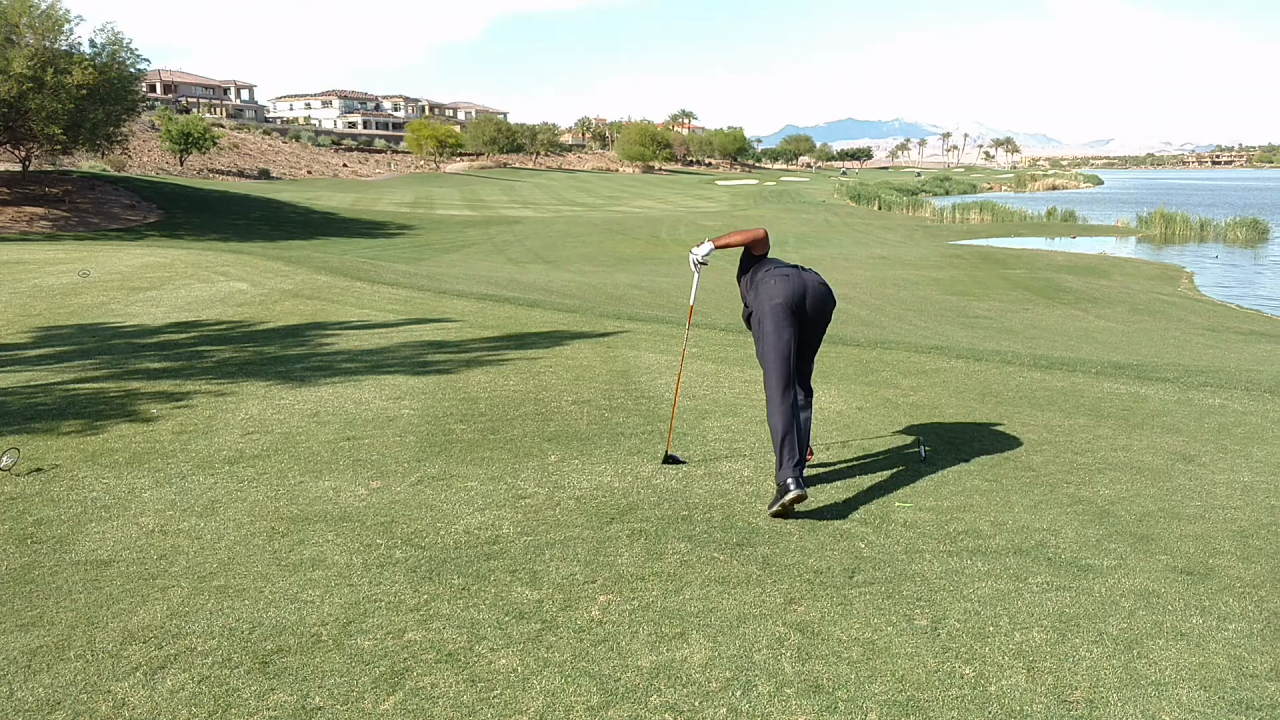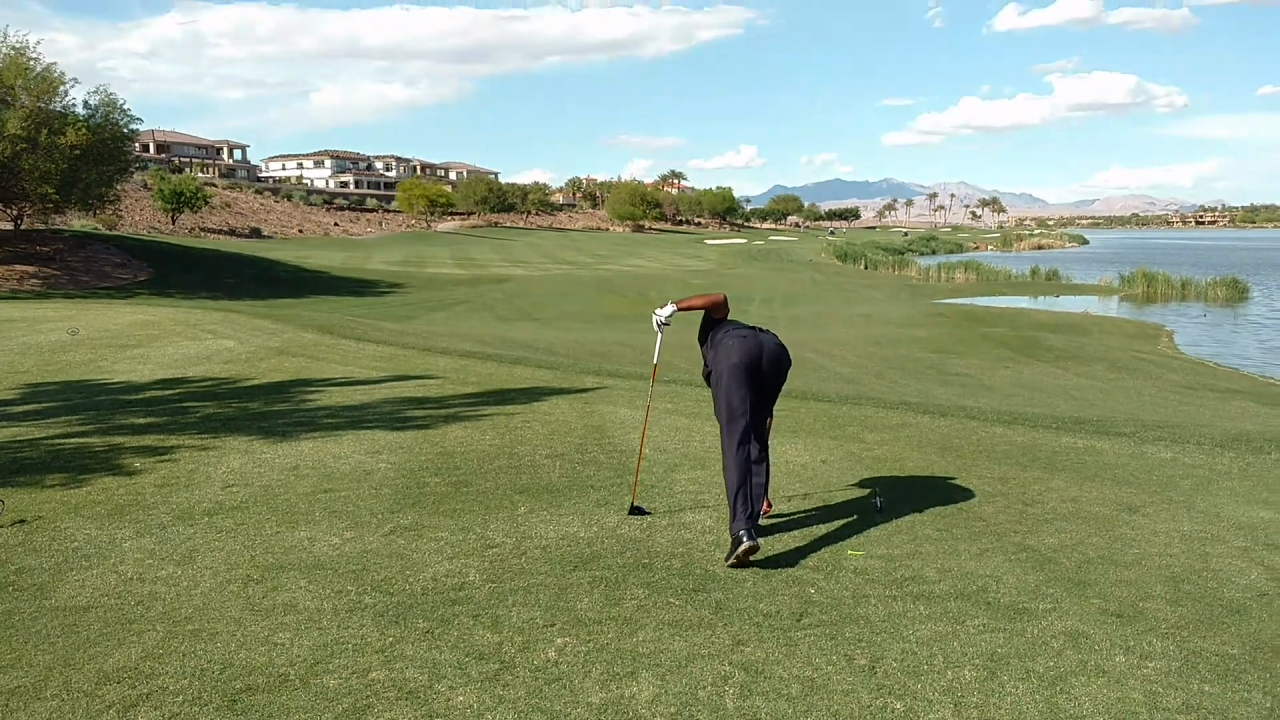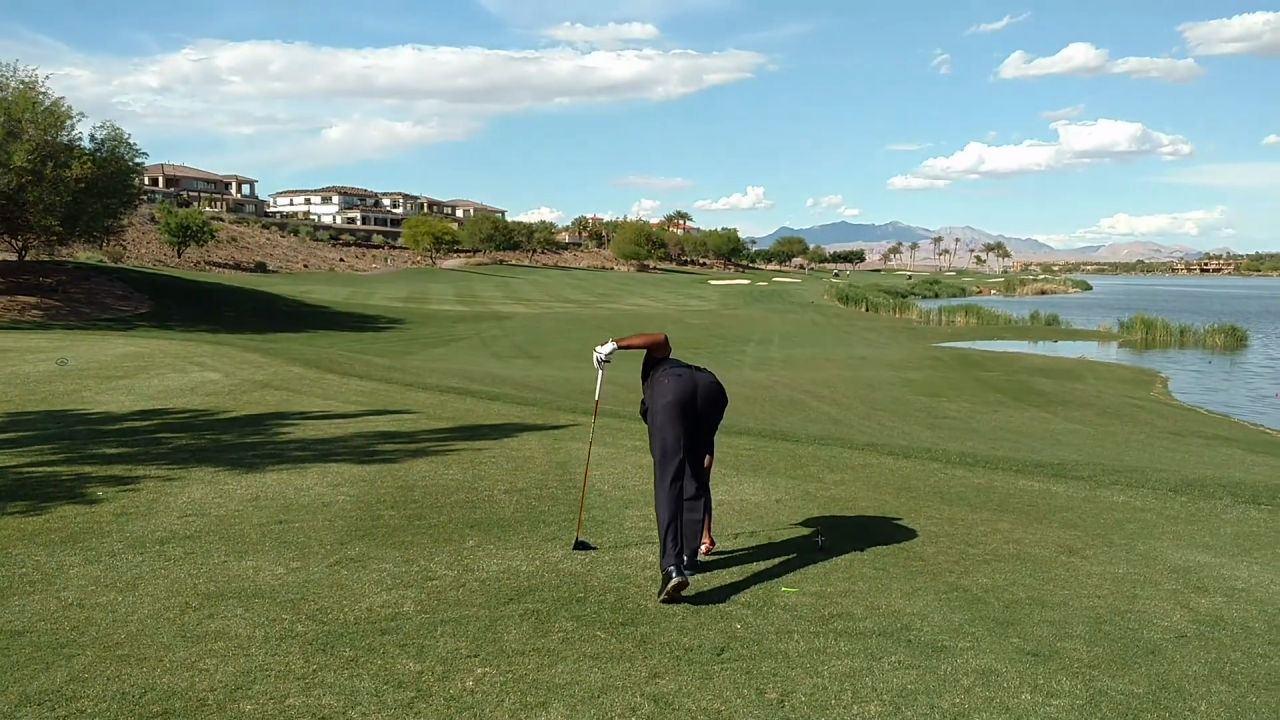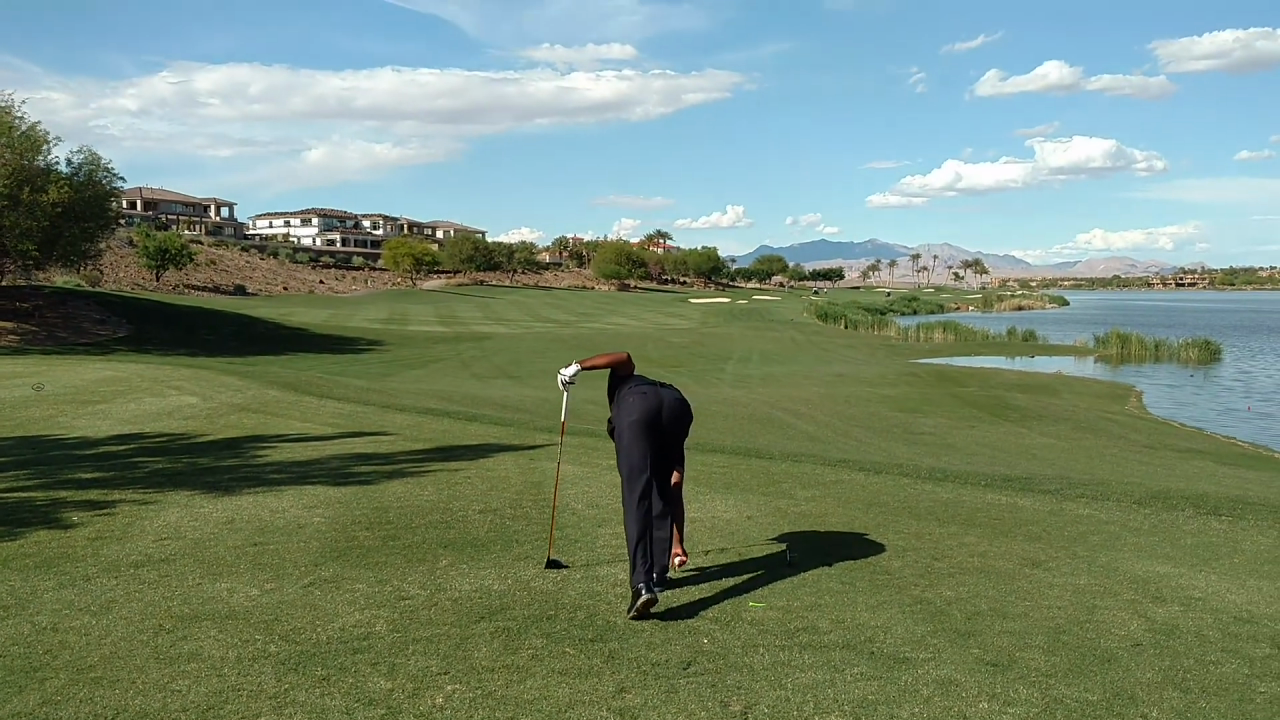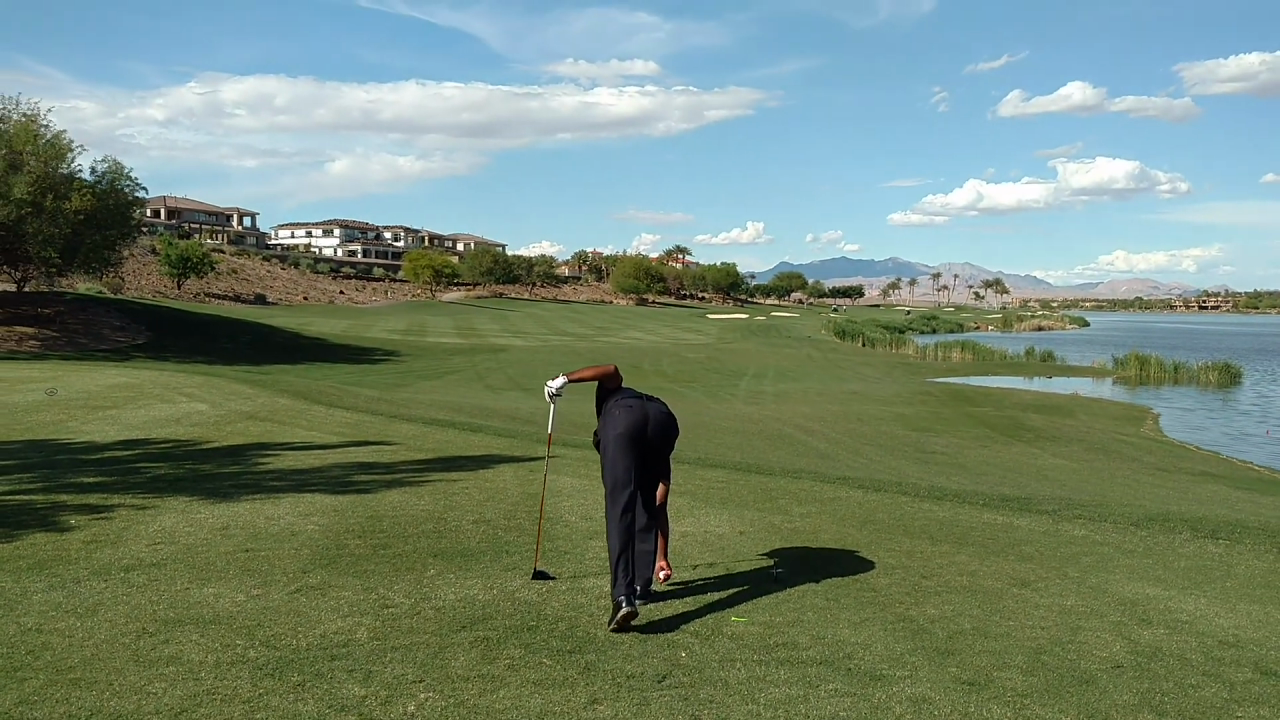
dt=0.7s
person 1, frame 1
left shoulder: (753, 267)
left elbow: (761, 235)
right elbow: (802, 374)
left wrist: (711, 244)
left hip: (775, 291)
right hip: (819, 291)
left knee: (779, 388)
right knee: (800, 385)
left ankle: (790, 479)
right ankle: (795, 469)
person 1, frame 2
left shoulder: (715, 329)
left elbow: (720, 300)
right elbow: (765, 427)
left wrist: (674, 307)
right wrist: (763, 496)
left hip: (734, 351)
right hip: (776, 352)
left knee: (735, 443)
right knee: (756, 439)
left ankle: (743, 531)
right ankle: (750, 519)
person 1, frame 3
left shoulder: (658, 369)
left elbow: (661, 340)
right elbow: (704, 479)
left wrist: (615, 345)
right wrist: (705, 533)
left hip: (670, 387)
right hip: (713, 391)
left knee: (668, 480)
right knee: (694, 477)
left ankle: (673, 567)
right ankle: (688, 555)
person 1, frame 4
left shoulder: (623, 387)
left elbow: (624, 359)
right elbow: (676, 493)
left wrist: (578, 366)
right wrist: (678, 545)
left hip: (636, 405)
right hip: (678, 407)
left knee: (636, 497)
right knee: (663, 491)
left ankle: (643, 584)
right ankle: (658, 572)
person 1, frame 5
left shoulder: (612, 399)
left elbow: (612, 372)
right elbow: (660, 507)
left wrist: (565, 379)
right wrist: (661, 558)
left hip: (622, 418)
right hip: (664, 422)
left knee: (620, 510)
right knee: (647, 506)
left ankle: (623, 597)
right ankle: (641, 585)
